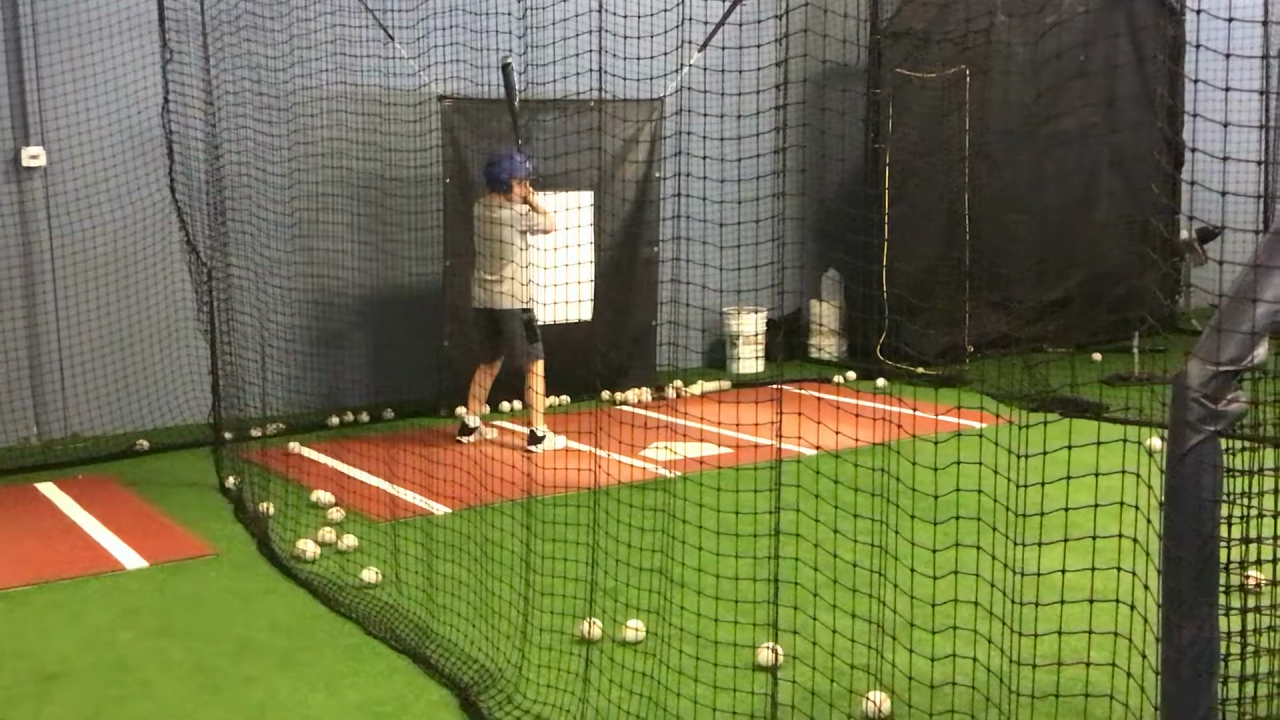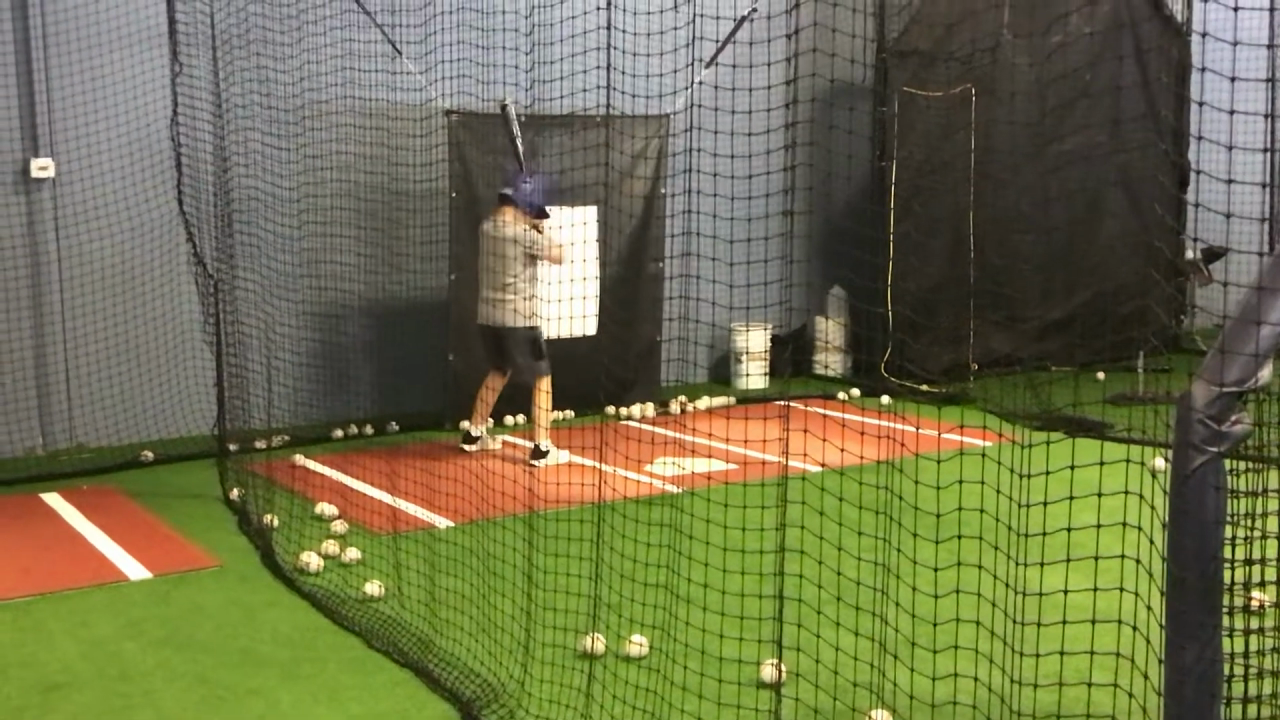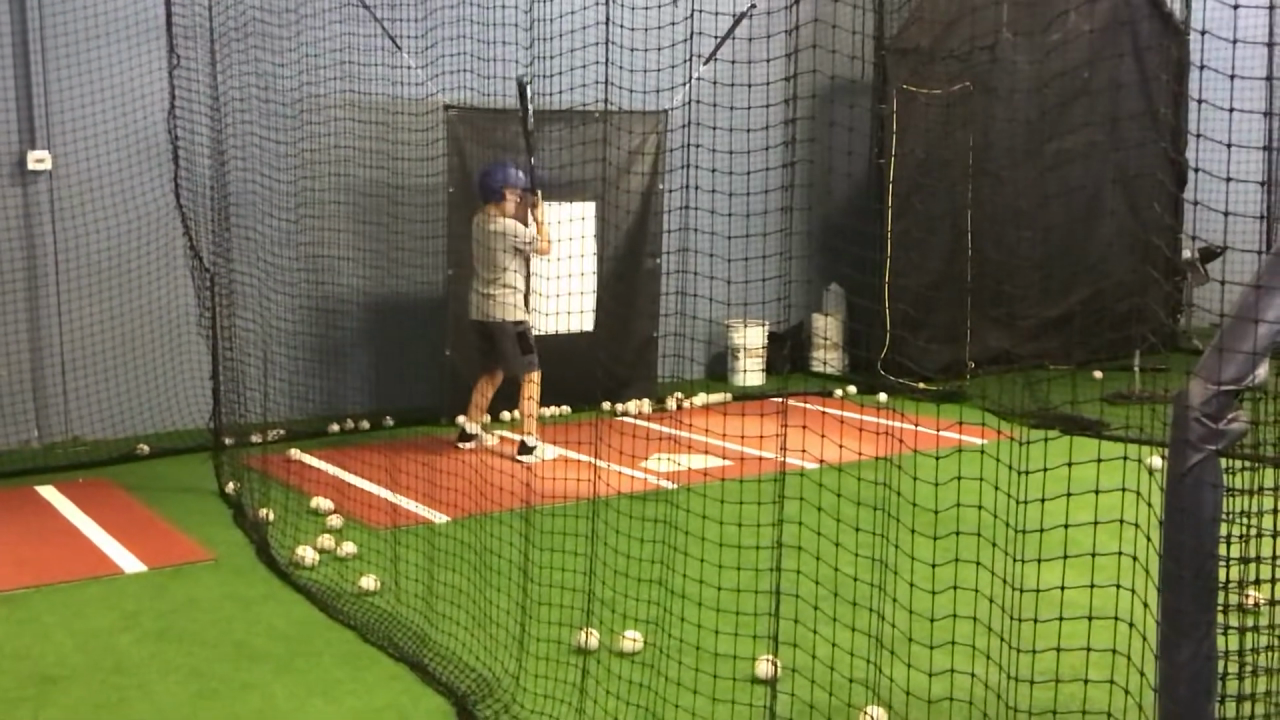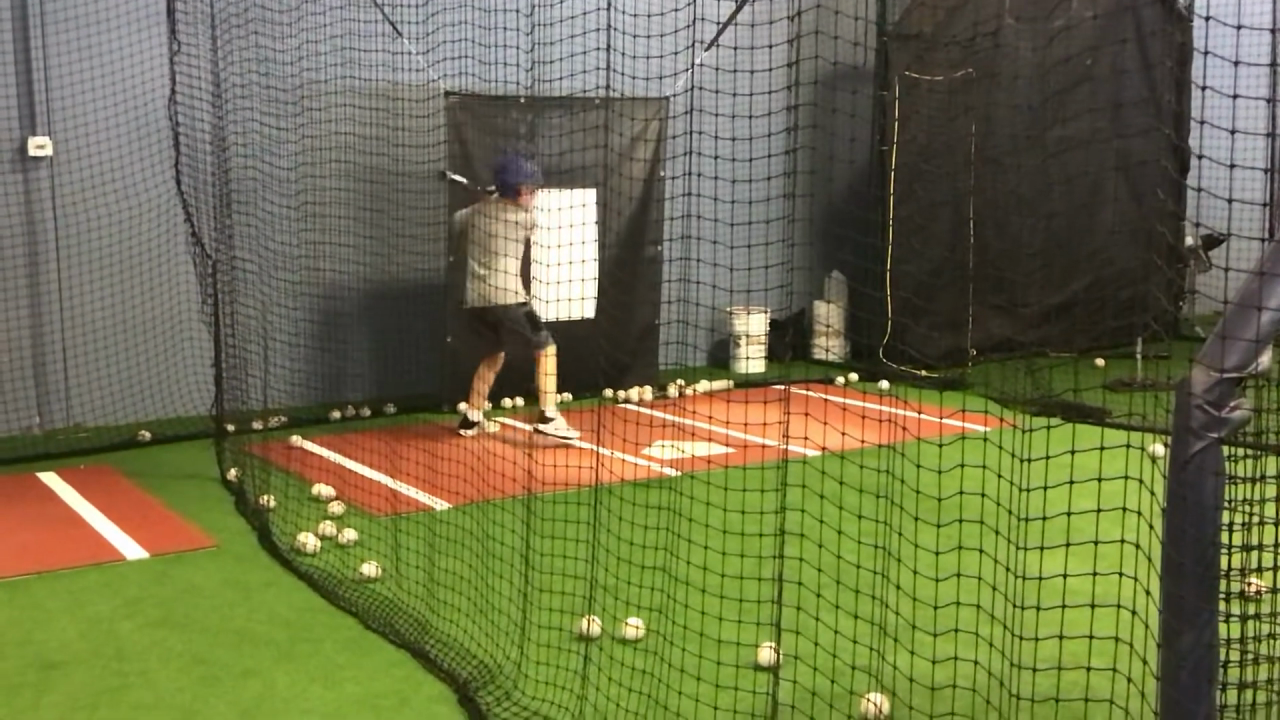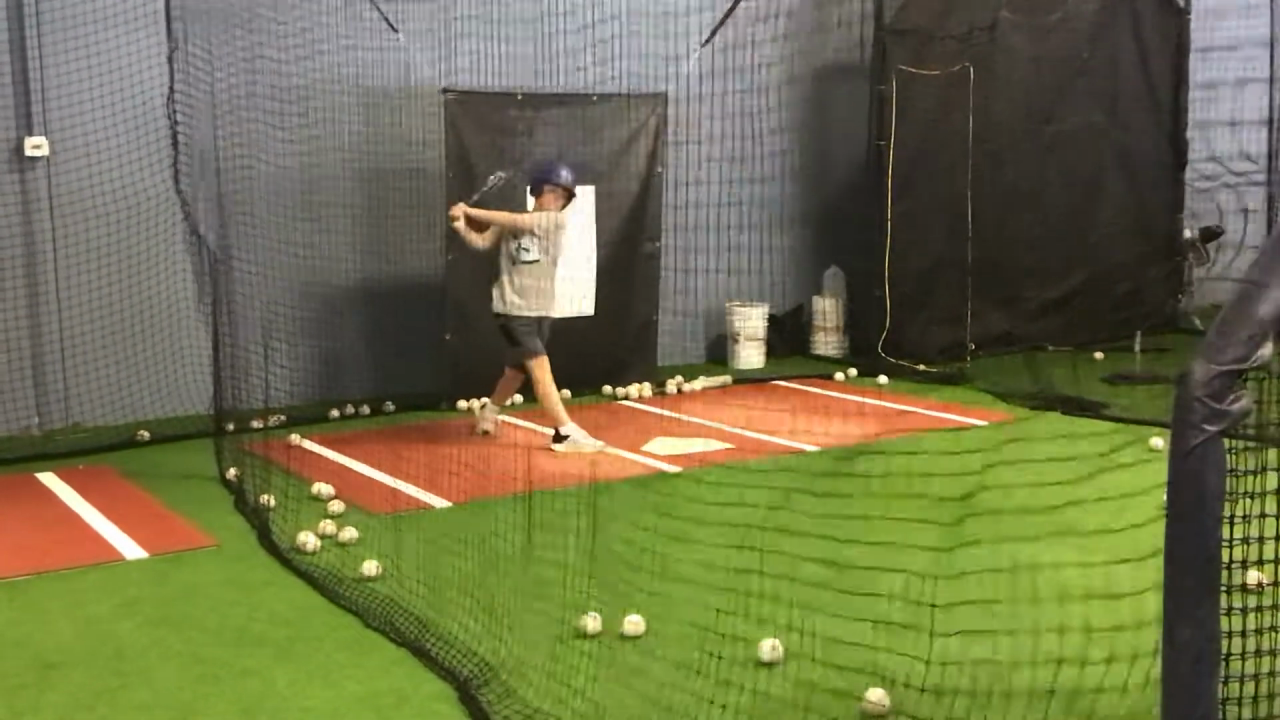
dt=1s
person 1, frame 1
left shoulder: (479, 209)
right shoulder: (518, 213)
right elbow: (550, 224)
left wrist: (523, 199)
right wrist: (532, 200)
left hip: (483, 300)
right hip: (512, 301)
left knee: (490, 361)
right knee: (535, 364)
left ankle: (469, 424)
right ankle: (538, 433)
person 1, frame 2
left shoulder: (486, 227)
right shoulder: (523, 234)
right elbow: (558, 256)
right wrist: (541, 231)
left hip: (488, 316)
right hip: (518, 318)
left knee: (499, 371)
right knee: (542, 379)
left ankle: (474, 433)
right ankle: (542, 448)
person 1, frame 3
left shoulder: (480, 221)
right shoulder: (511, 228)
right elbow: (544, 247)
left wrist: (523, 213)
right wrist: (538, 216)
left hip: (480, 311)
right hip: (507, 313)
left knee: (492, 372)
right knee: (531, 374)
left ankle: (469, 431)
right ankle: (529, 443)
person 1, frame 4
left shoulder: (476, 211)
right shoulder: (524, 218)
left elbow: (457, 228)
right wrist: (504, 199)
left hip: (475, 300)
right hip: (506, 298)
left knee: (493, 355)
right knee: (546, 349)
left ankle: (472, 418)
right ankle: (549, 415)
person 1, frame 5
left shoulder: (556, 221)
right shoulder: (508, 223)
left elbow: (515, 221)
right elbow: (481, 242)
left wrist: (471, 210)
right wrist: (461, 225)
left hip: (540, 309)
right hip: (511, 307)
left knee: (518, 369)
right knee: (539, 364)
left ankle: (488, 412)
right ankle: (565, 431)
